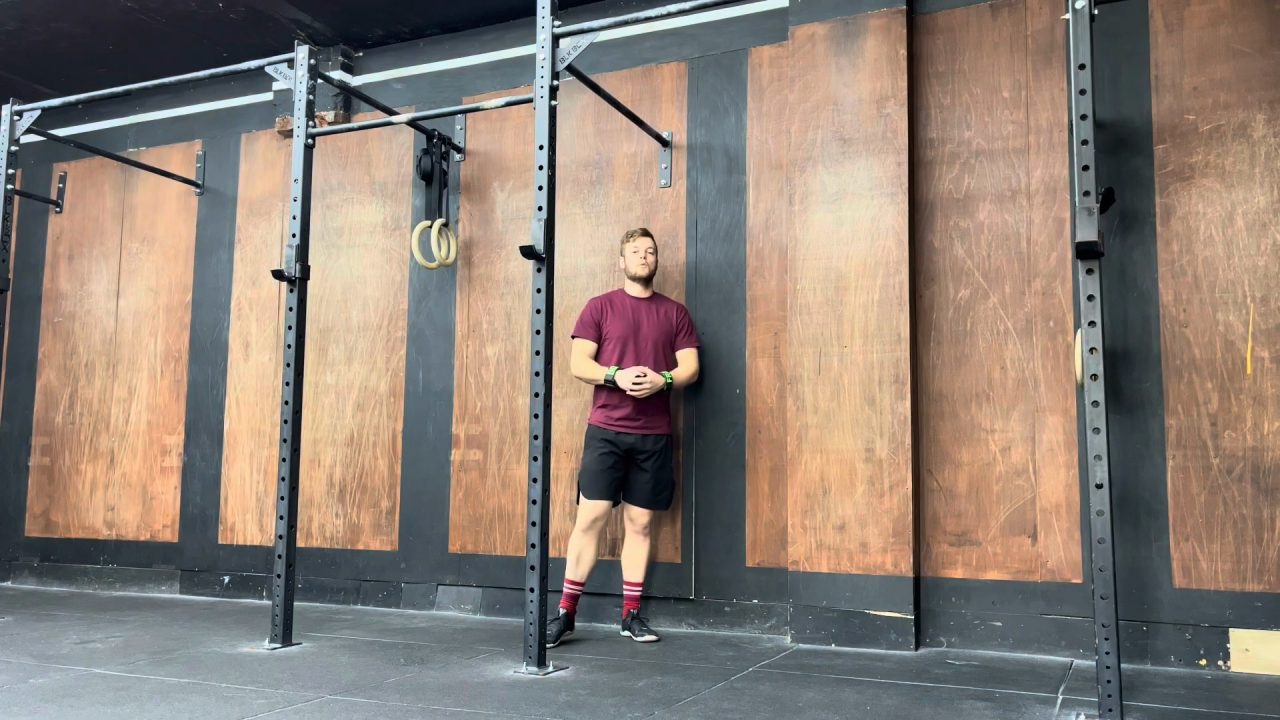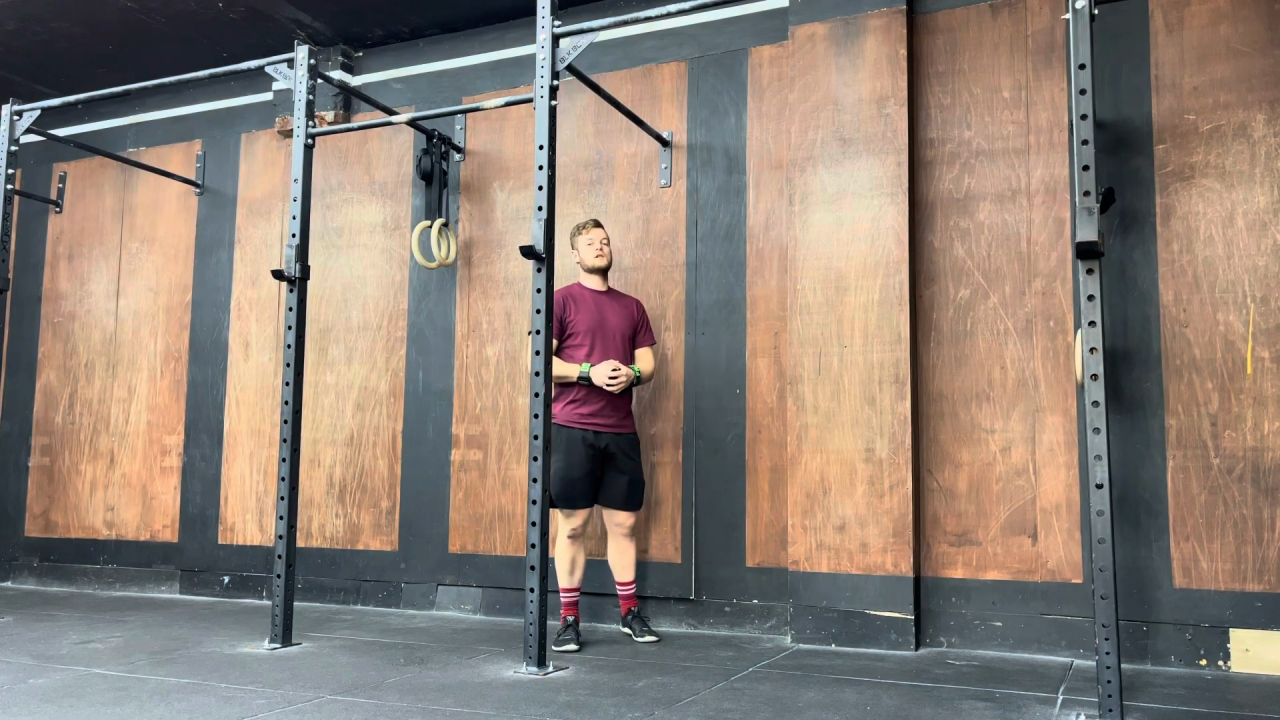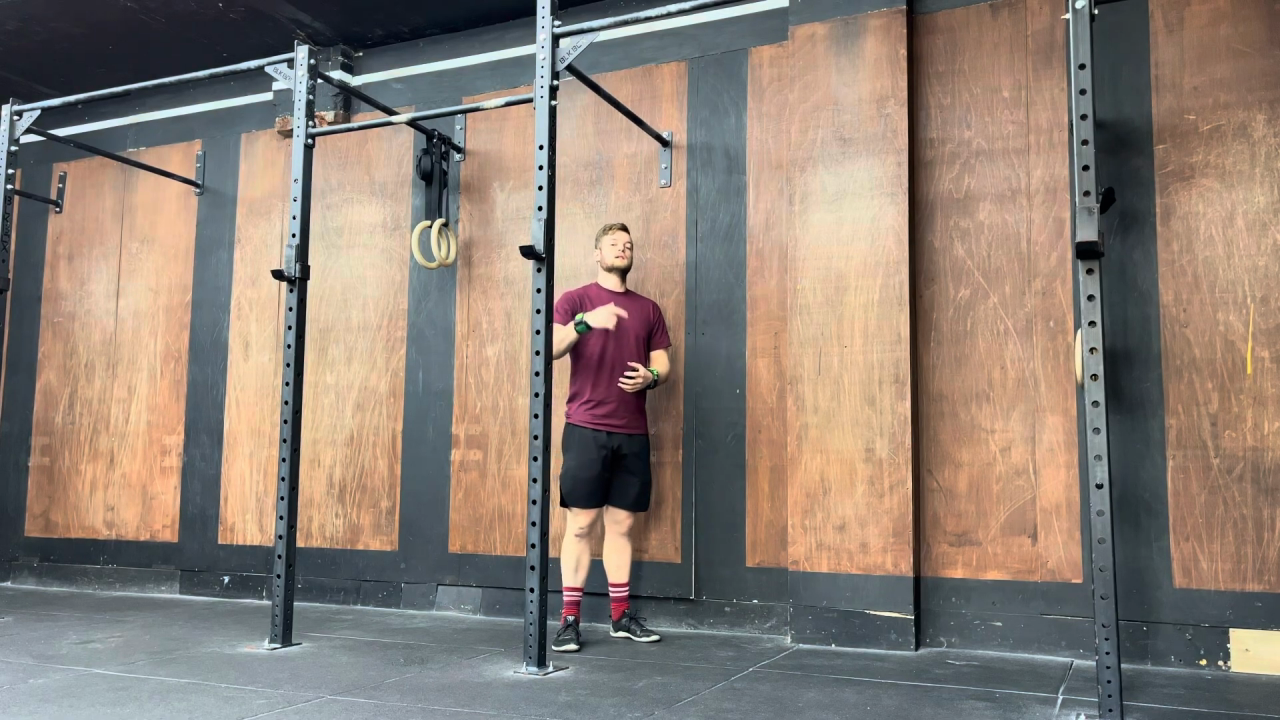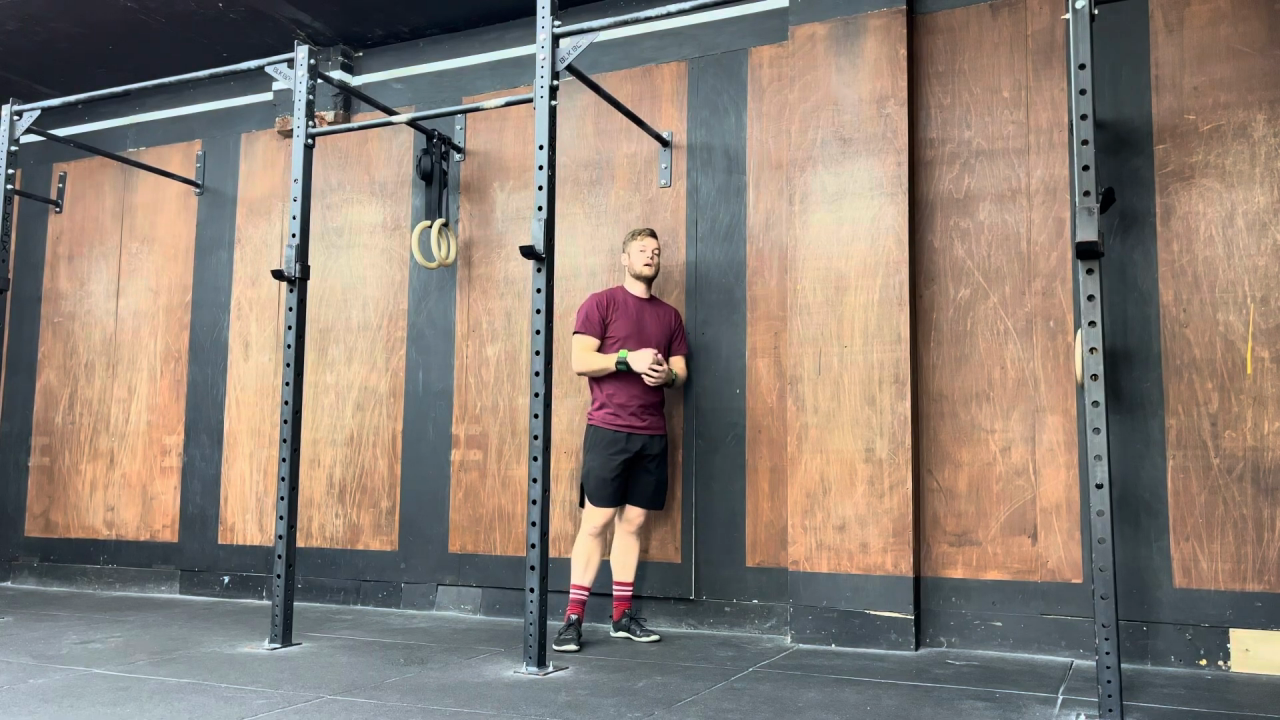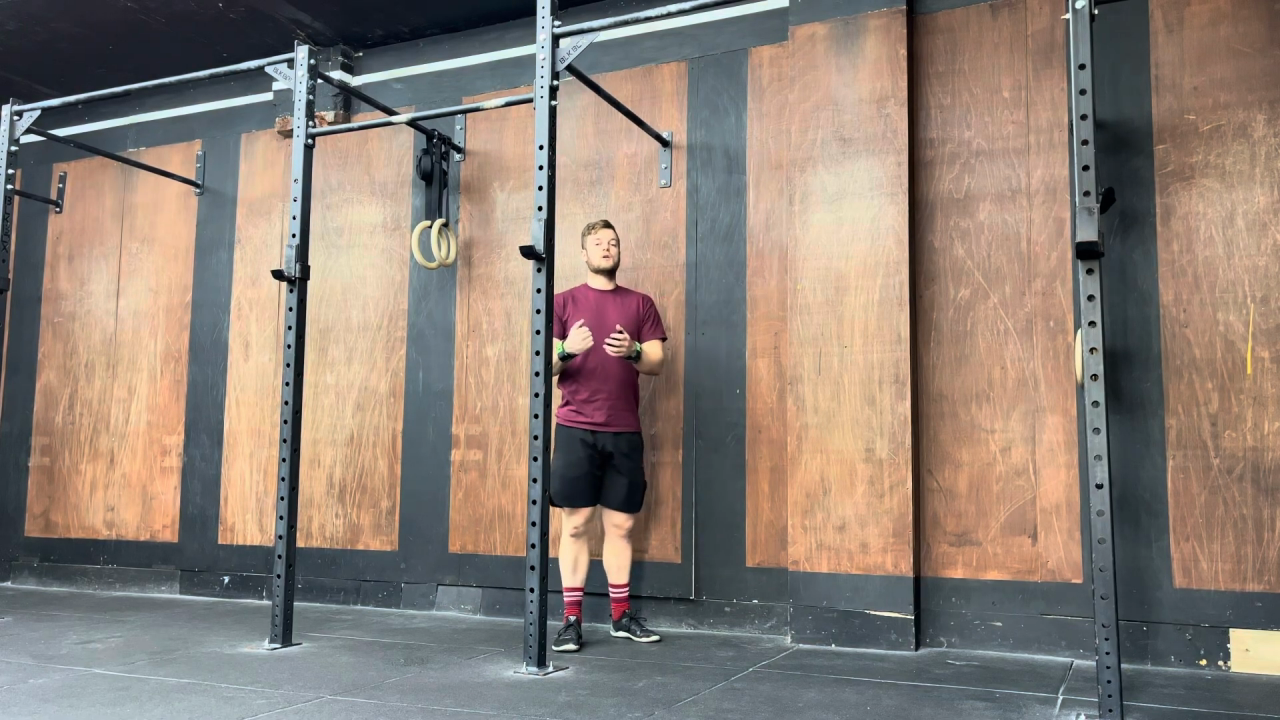
dt=1s
person 1, frame 1
left shoulder: (675, 312)
right shoulder: (600, 306)
left elbow: (691, 366)
right elbow: (578, 363)
left wrist: (663, 380)
right wrist: (617, 375)
left hip: (654, 434)
right hip: (606, 428)
left knee: (640, 523)
right knee: (590, 517)
left ankle: (631, 614)
right ankle: (565, 612)
person 1, frame 2
left shoulder: (631, 307)
right shoulder: (561, 300)
left elbow: (648, 363)
left wrist: (632, 374)
right wrist: (588, 372)
left hip: (621, 431)
right hip: (573, 429)
left knee: (623, 524)
right knee: (572, 525)
left ankle: (630, 612)
right ankle: (569, 619)
person 1, frame 3
left shoulder: (648, 308)
right shoulder: (576, 300)
left elbow: (664, 364)
right elbow: (550, 347)
left wrist: (650, 376)
right wrist: (586, 322)
left hip: (633, 433)
right hip: (587, 429)
left knee: (621, 524)
right knee: (581, 524)
left ankle: (621, 615)
right ankle: (569, 619)
person 1, frame 4
left shoulder: (670, 315)
right shoulder: (601, 303)
left elbow: (681, 370)
right elbow: (580, 361)
left wrist: (670, 375)
right wrist: (628, 359)
left hip: (652, 435)
right hip: (609, 429)
left knee: (632, 523)
right knee: (597, 521)
left ankle: (622, 615)
right ankle: (573, 617)
person 1, frame 5
left shoulder: (641, 304)
right shoulder: (563, 302)
left elbow: (657, 363)
right elbow: (547, 366)
left wrist: (632, 352)
right wrist: (567, 350)
left hip: (625, 432)
right hip: (576, 430)
left knee: (621, 525)
right knee: (575, 524)
left ankle: (622, 615)
right ankle: (571, 619)
